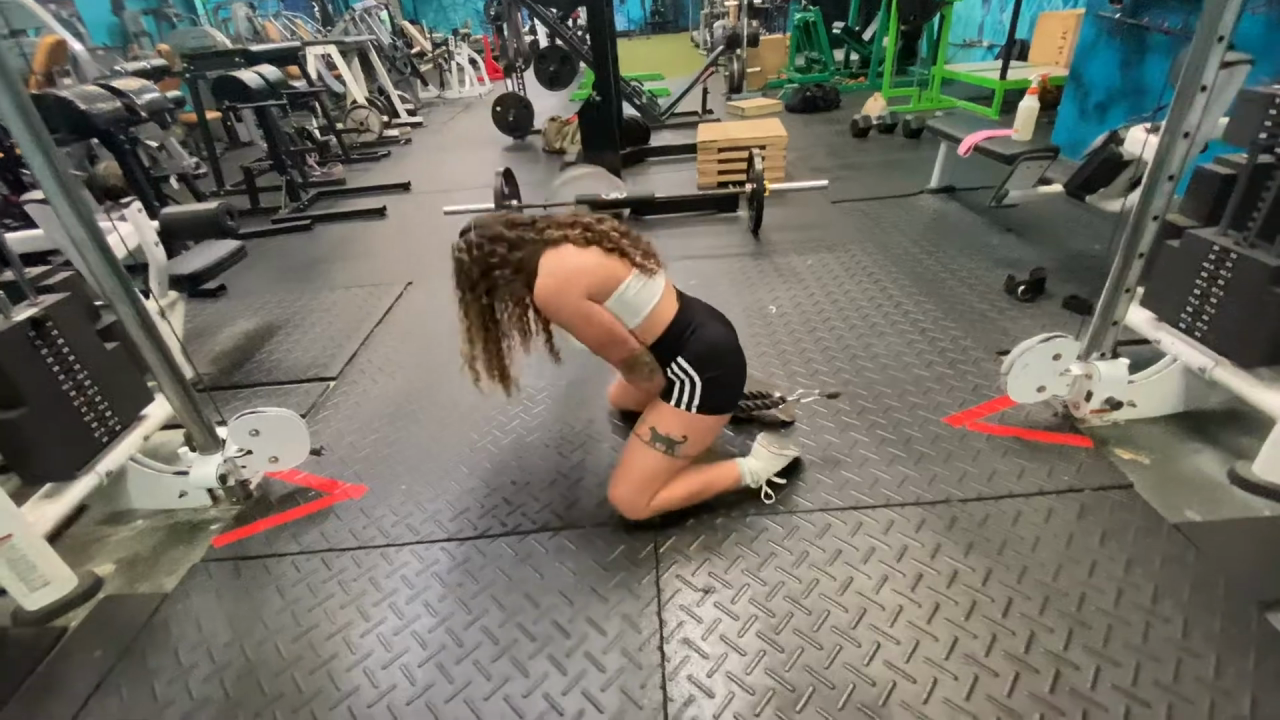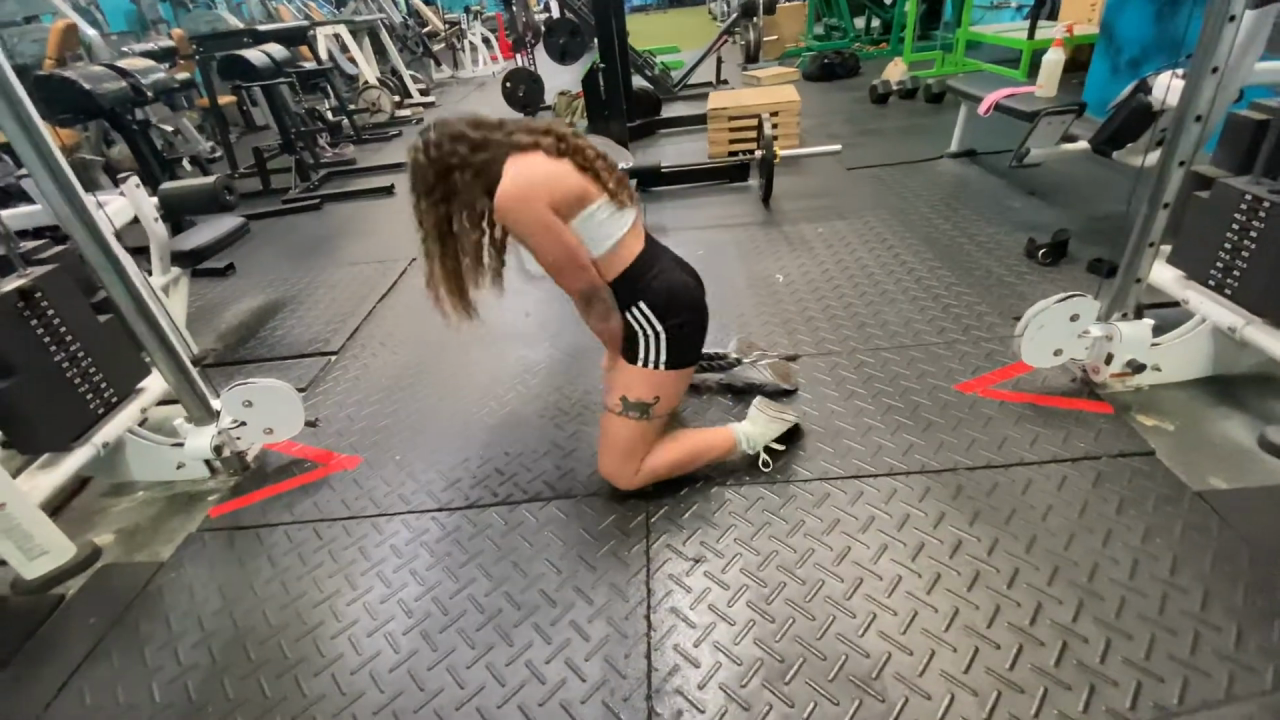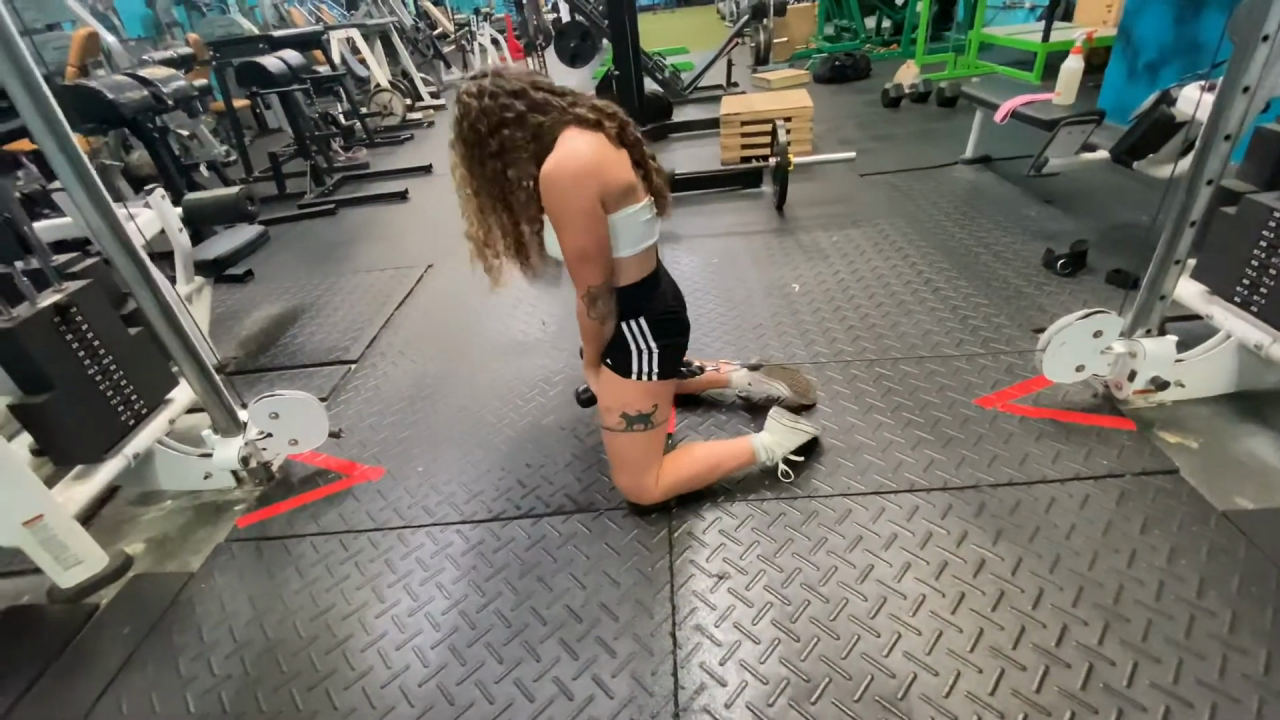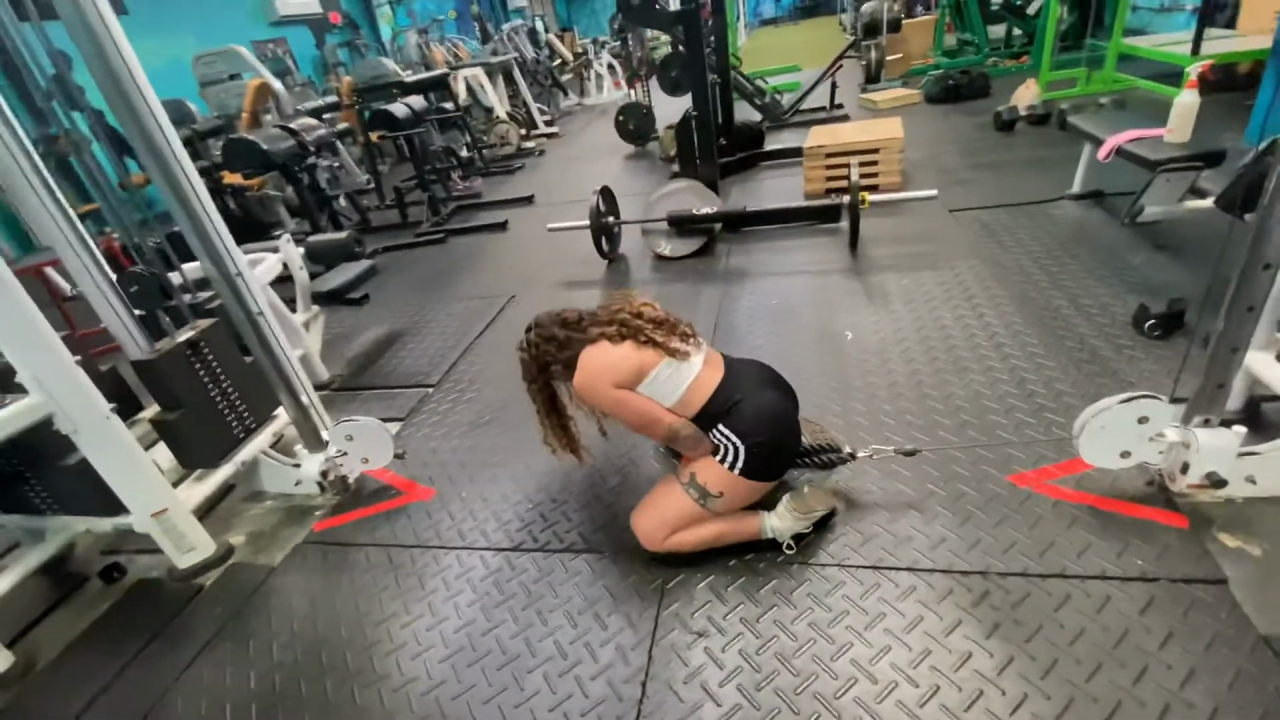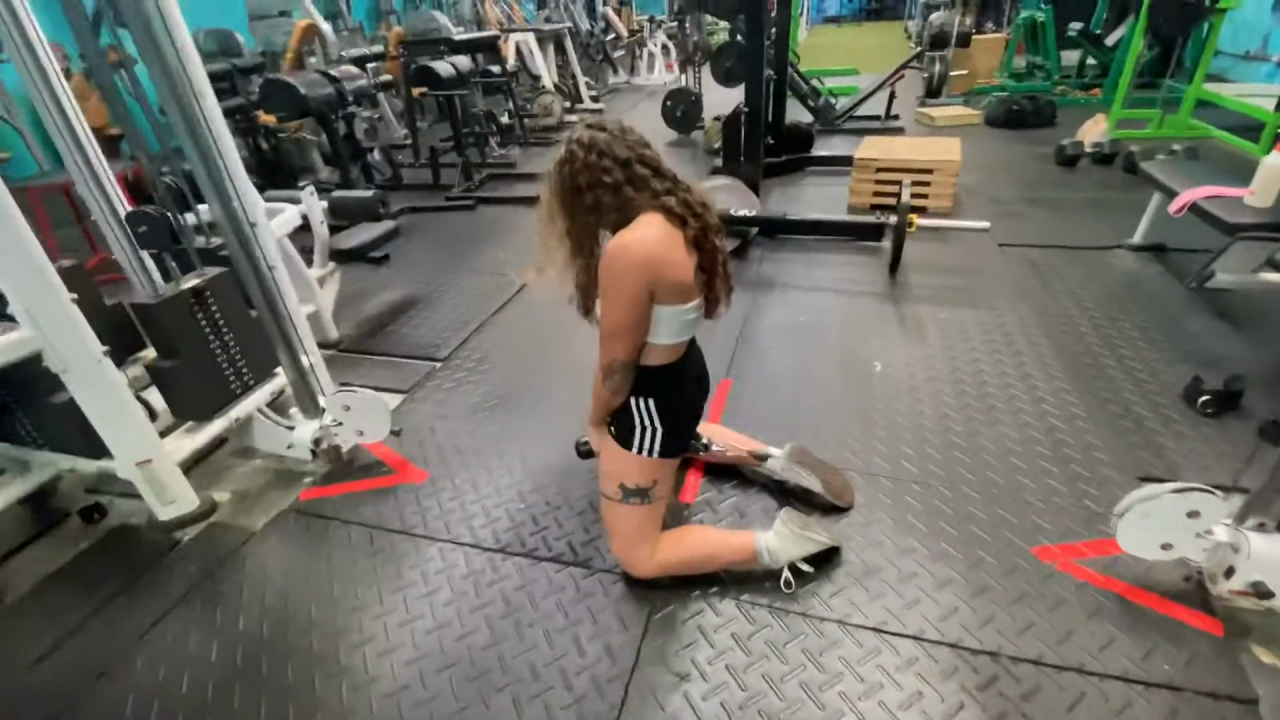
dt=1s
person 1, frame 1
left shoulder: (552, 285)
right shoulder: (566, 236)
left elbow: (626, 355)
left wrist: (664, 402)
left hip: (703, 366)
right hip: (703, 333)
left knee: (629, 500)
right knee: (620, 397)
left ankle: (753, 468)
right ankle: (730, 405)
person 1, frame 2
left shoulder: (514, 195)
right shoulder: (534, 154)
left elbow: (586, 290)
left wrist: (617, 352)
left hip: (659, 312)
right hip: (668, 282)
left knee: (619, 469)
right knee: (616, 376)
left ankle: (748, 432)
person 1, frame 3
left shoulder: (564, 167)
right shoulder: (583, 130)
left elbow: (593, 289)
left wrist: (590, 361)
left hip: (637, 322)
right hip: (646, 303)
left knee: (641, 486)
right knee: (647, 382)
left ankle: (767, 443)
right ankle: (743, 380)
person 1, frame 4
left shoulder: (589, 379)
right shoulder: (619, 315)
left elbow: (673, 431)
left wrist: (715, 460)
left hip: (756, 437)
right hip: (764, 385)
left knee: (649, 530)
left ankle: (777, 521)
right ankle: (789, 438)
person 1, frame 5
left shoulder: (629, 248)
right shoulder: (678, 213)
left elbow: (617, 360)
left wrist: (596, 423)
left hip: (651, 401)
right hip: (681, 376)
left knee: (638, 558)
right knee: (681, 437)
left ankle: (777, 545)
right ankle: (777, 461)
